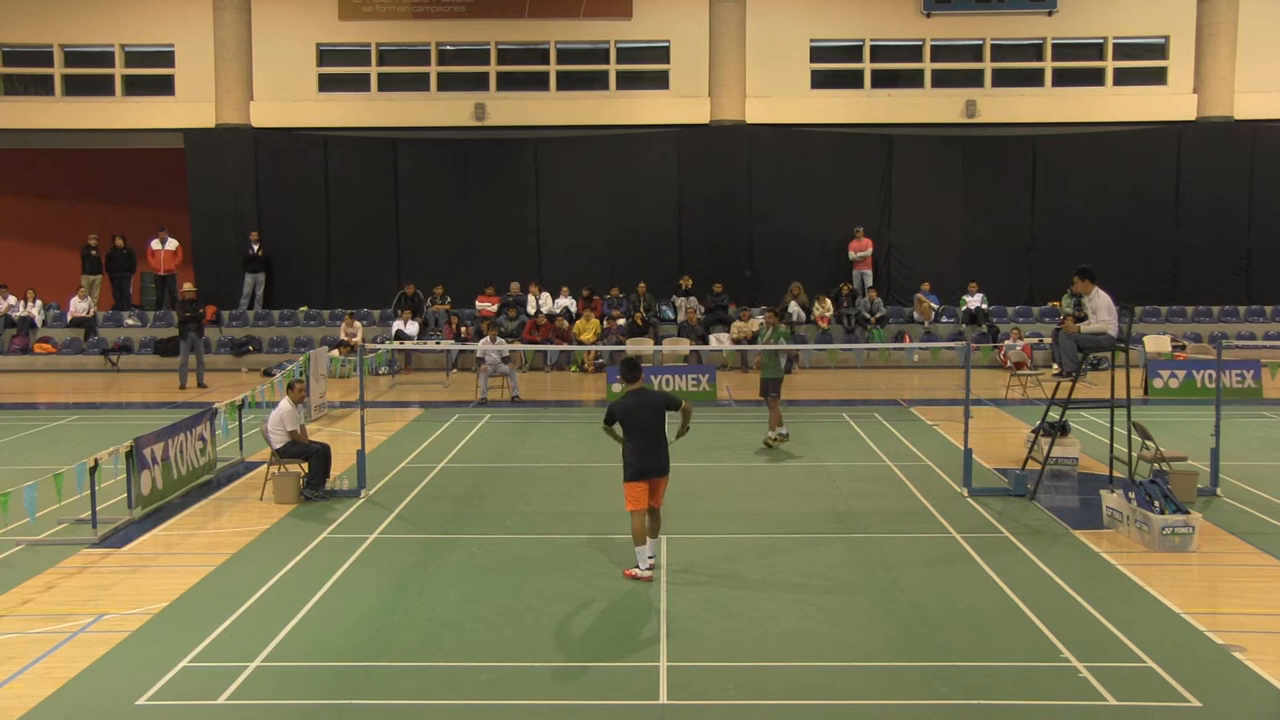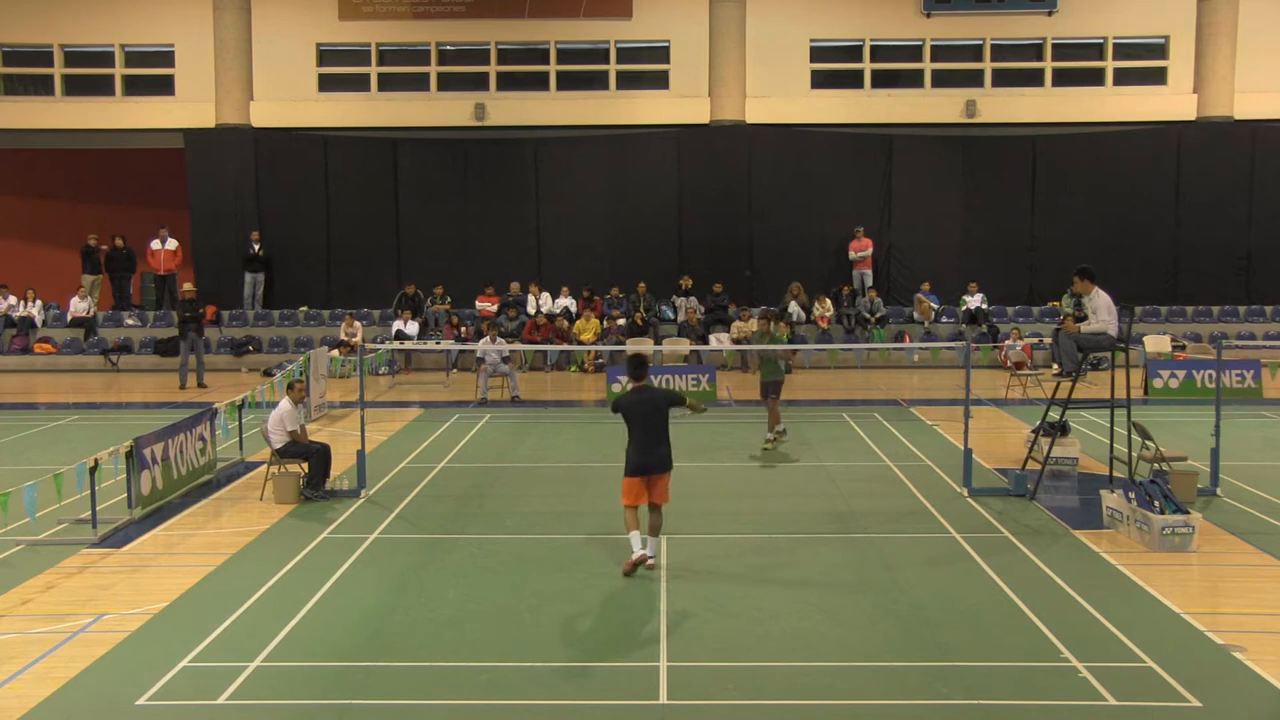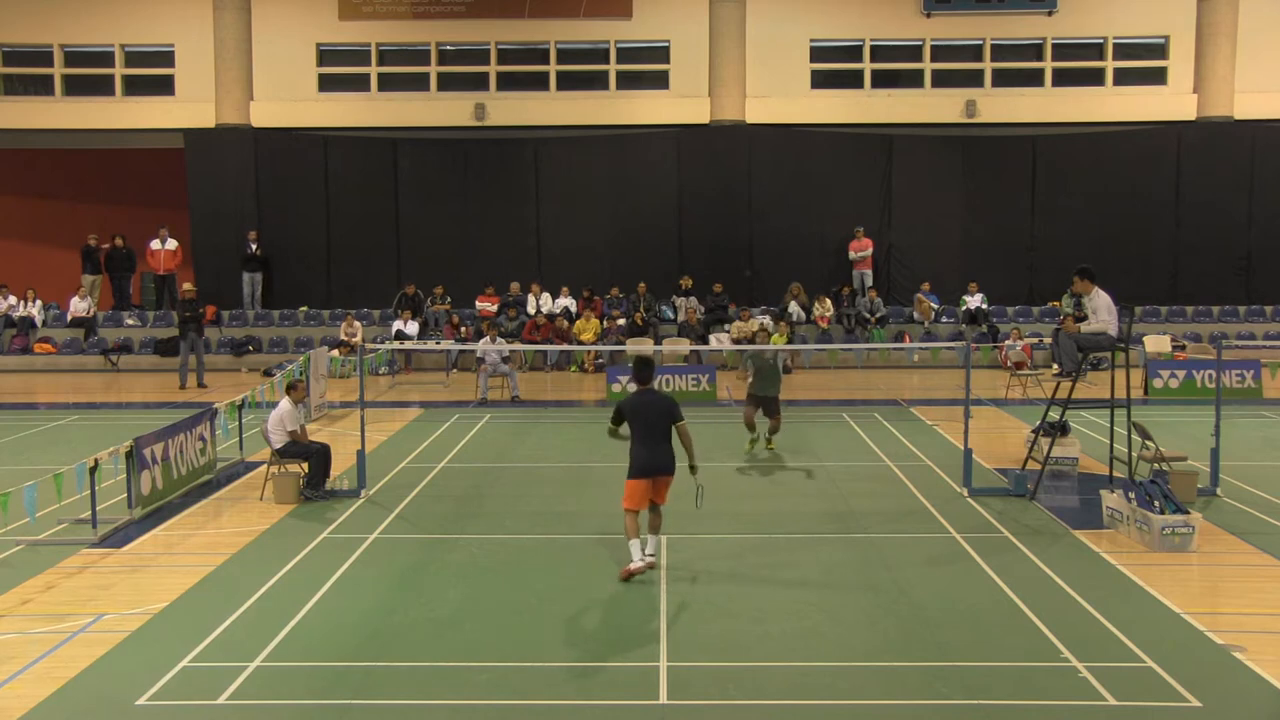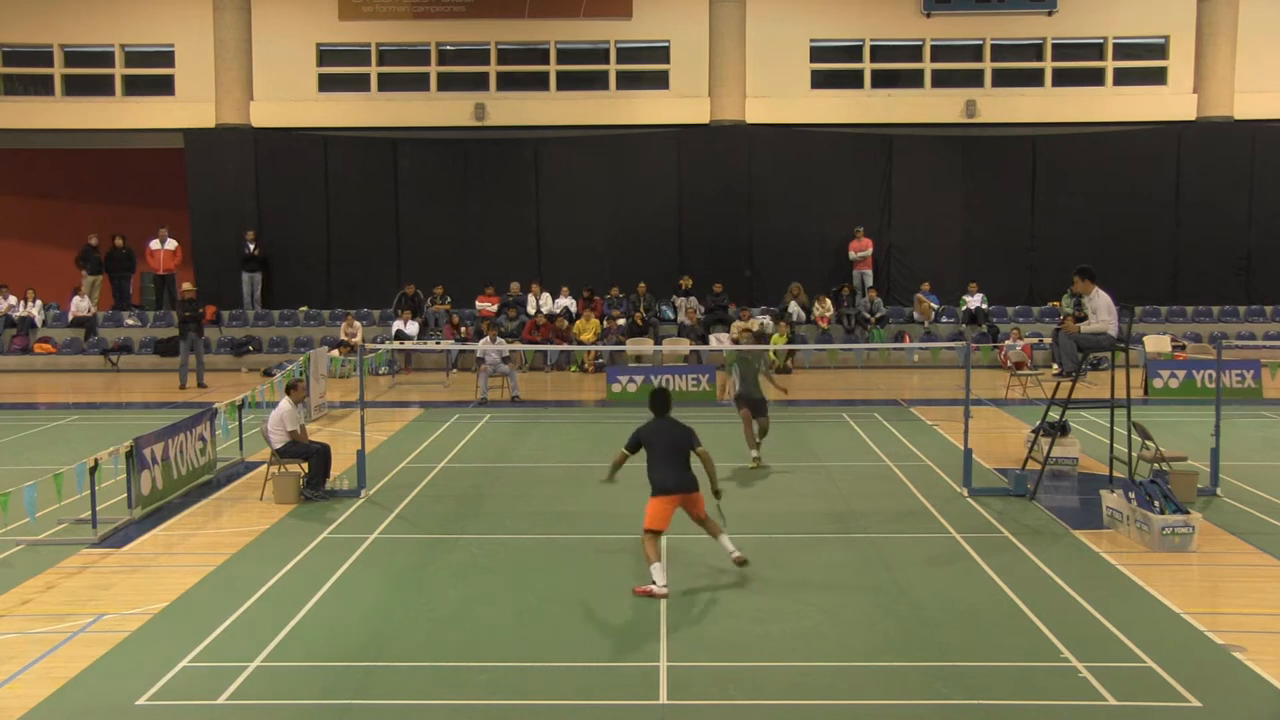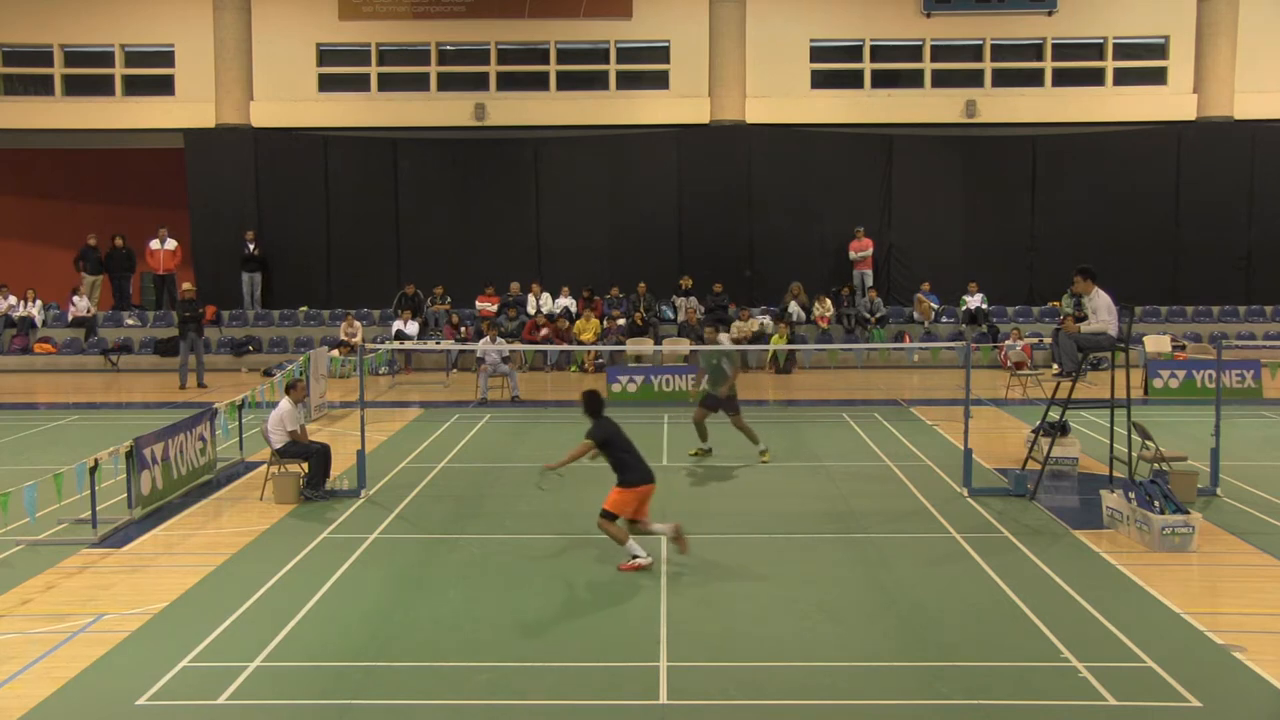
dt=0.4s
person 1, frame 1
left shoulder: (617, 406)
right shoulder: (659, 397)
left elbow: (607, 428)
right elbow: (687, 408)
right wrist: (683, 427)
left hip: (635, 468)
right hip: (660, 465)
left knee: (638, 515)
right knee: (654, 510)
left ankle: (643, 568)
right ankle: (650, 556)
person 1, frame 2
left shoulder: (622, 401)
right shoulder: (664, 396)
right elbow: (691, 404)
right wrist: (700, 408)
left hip: (636, 463)
right hip: (661, 462)
left knee: (630, 508)
right knee: (655, 508)
left ankle: (637, 551)
right ankle: (650, 555)
person 1, frame 3
left shoulder: (625, 404)
right shoulder: (668, 401)
left elbow: (611, 431)
right elbow: (683, 432)
left wrist: (623, 436)
right wrist: (692, 461)
left hip: (640, 465)
right hip: (666, 464)
left knee: (631, 512)
right knee: (655, 507)
left ankle: (637, 560)
right ankle: (650, 555)
person 1, frame 4
left shoulder: (643, 431)
right shoulder: (685, 430)
left elbow: (620, 458)
right elbow: (704, 456)
left wrist: (610, 475)
right wrist: (715, 486)
left hip: (663, 490)
right hip: (689, 486)
left knee: (649, 538)
right knee: (703, 520)
left ankle: (659, 585)
right ankle: (734, 553)
person 1, frame 5
left shoulder: (598, 430)
right shoulder: (607, 423)
left elbow: (584, 448)
left wrist: (558, 464)
right wrist: (598, 451)
left hip: (633, 483)
right hip: (646, 479)
left knee: (604, 522)
right knee: (635, 525)
left ankle: (641, 557)
right ankle: (672, 530)
